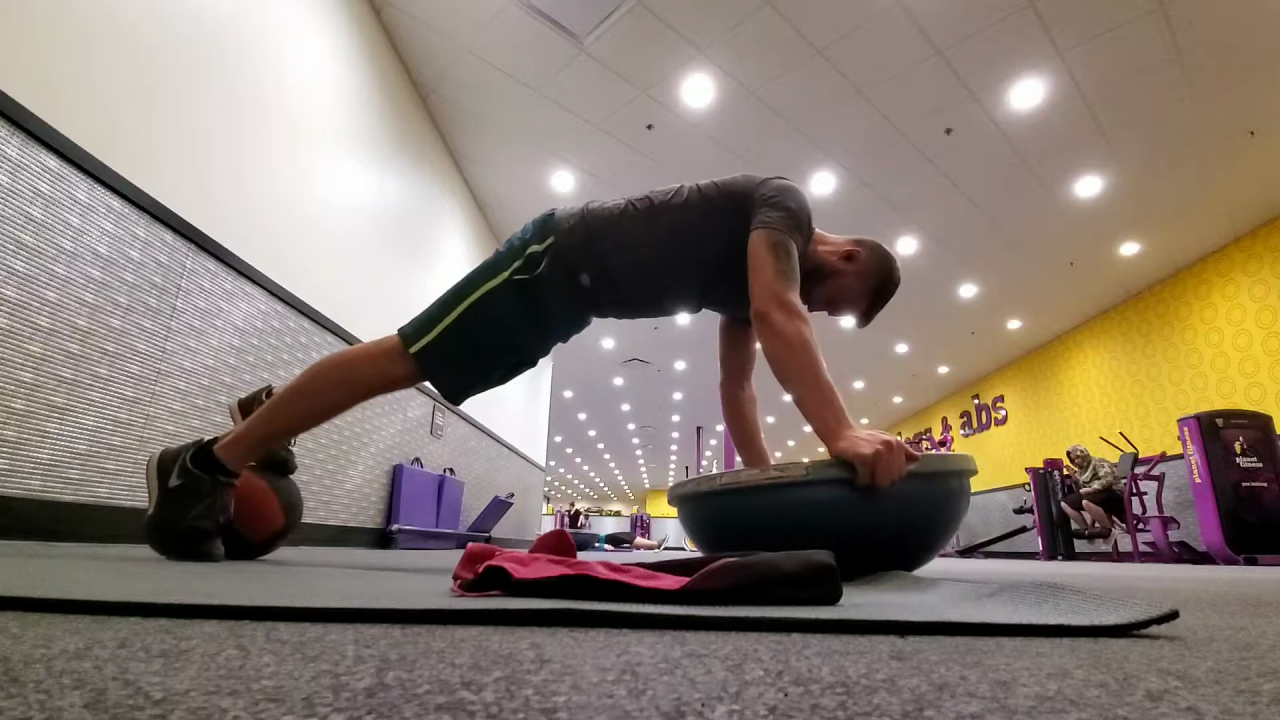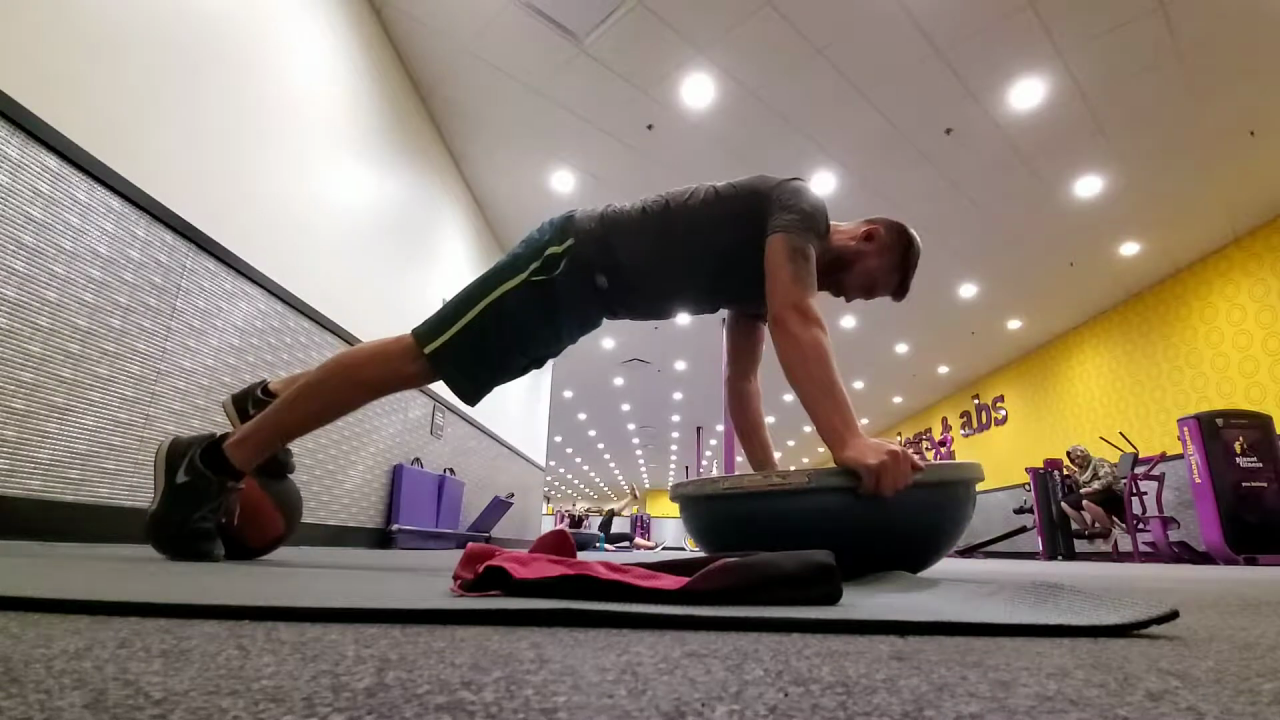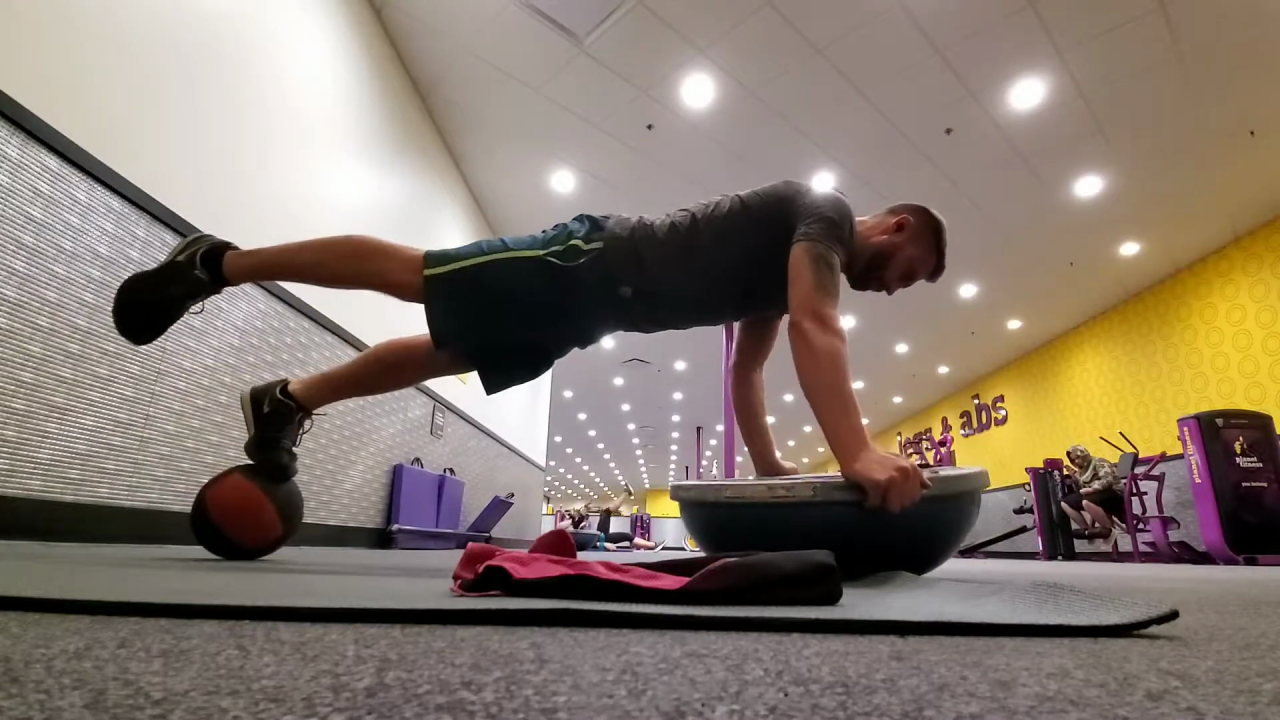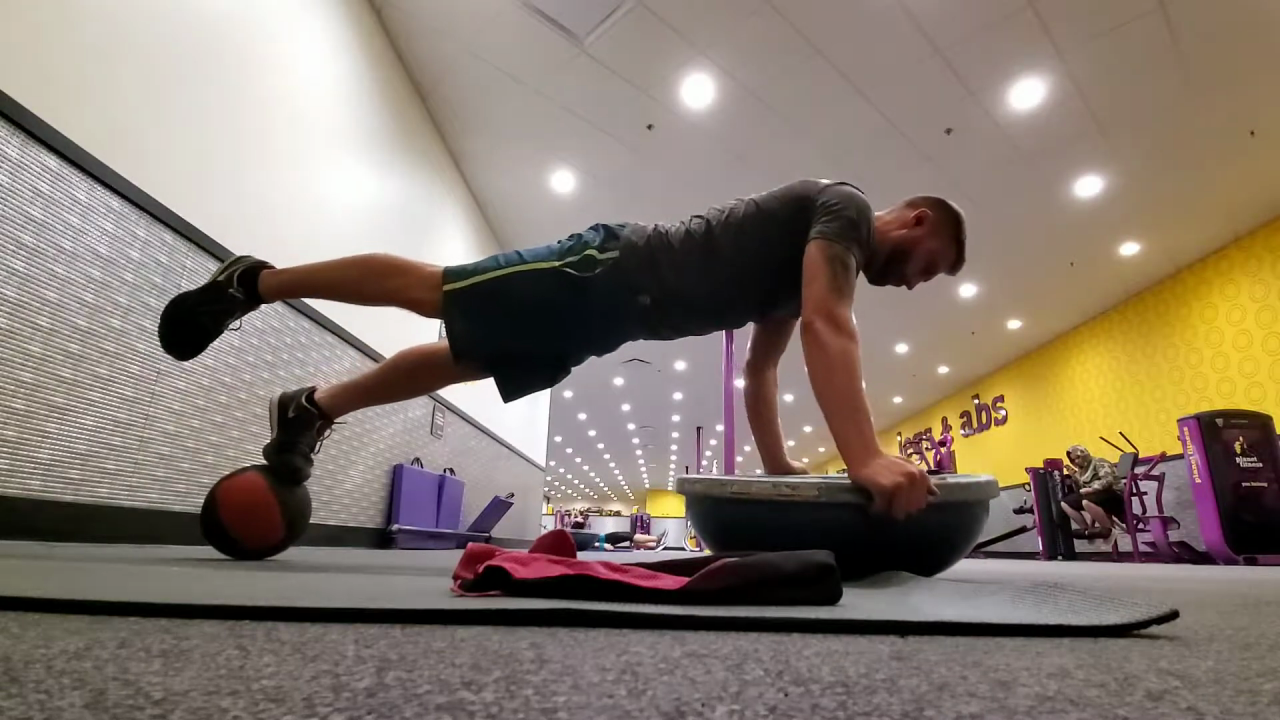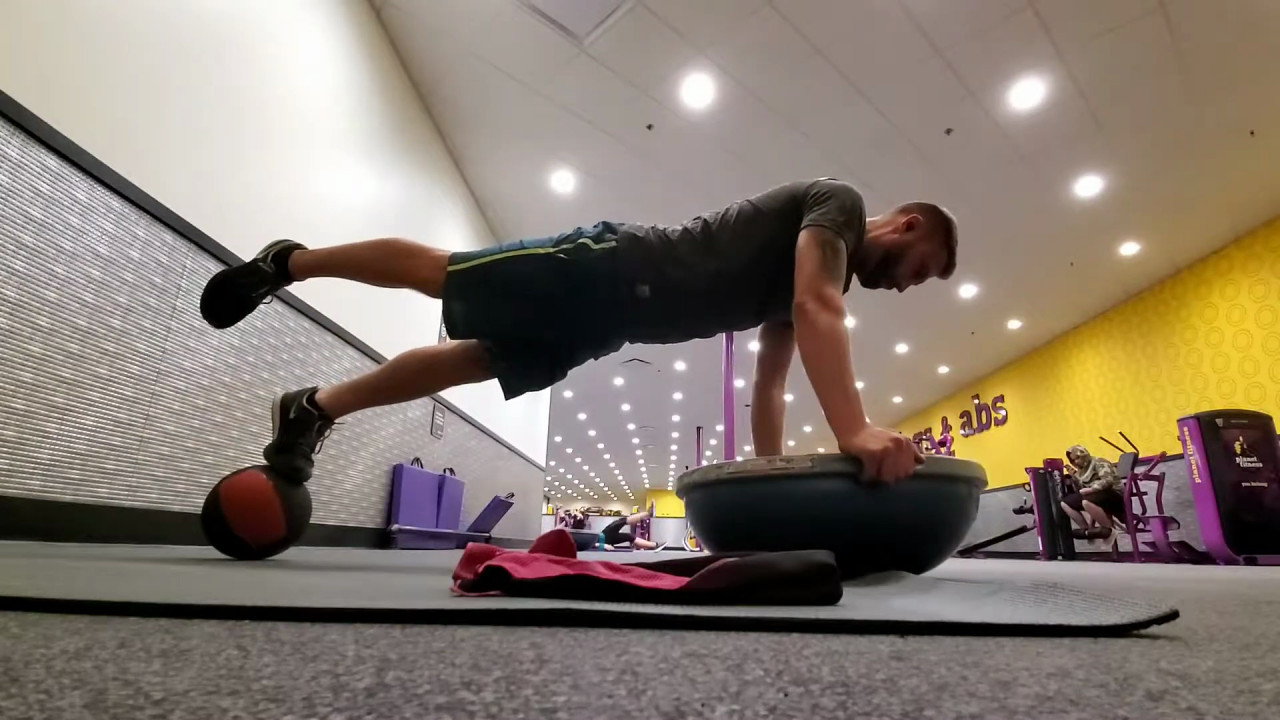
dt=0.7s
person 1, frame 1
left shoulder: (758, 267)
right shoulder: (783, 208)
left elbow: (735, 385)
right elbow: (778, 317)
left wrist: (766, 482)
right wrist: (840, 433)
left hip: (576, 295)
right hip: (558, 259)
left knee: (412, 363)
right knee: (403, 357)
left ankle: (266, 410)
right ankle: (204, 463)
person 1, frame 2
left shoulder: (765, 269)
right shoulder: (798, 208)
left elbow: (740, 378)
right elbow: (796, 322)
left wrist: (770, 476)
right wrist: (849, 442)
left hip: (590, 292)
right hip: (575, 261)
left knee: (423, 359)
right knee: (416, 354)
left ankle: (268, 396)
right ankle: (214, 460)
person 1, frame 3
left shoulder: (797, 268)
right shoulder: (825, 214)
left elbow: (745, 371)
right elbow: (817, 331)
left wrist: (769, 469)
right wrist: (857, 454)
left hip: (596, 303)
right hip: (593, 264)
left knee: (443, 354)
right knee: (407, 272)
left ankle: (288, 400)
right ankle: (216, 263)
person 1, frame 4
left shoulder: (817, 262)
right shoulder: (843, 209)
left elbow: (759, 367)
right elbow: (828, 328)
left wrist: (778, 468)
right wrist: (866, 458)
left hip: (614, 315)
right hip: (609, 276)
left knee: (457, 362)
right knee: (427, 290)
left ankle: (313, 407)
right ankle: (255, 283)
person 1, frame 5
left shoulder: (828, 272)
right shoulder: (838, 206)
left elbow: (768, 381)
right elbow: (815, 309)
right wrist: (855, 430)
left hip: (612, 317)
right hip: (607, 272)
left knee: (464, 361)
right knee: (436, 272)
left ankle: (315, 407)
right ankle: (287, 263)
